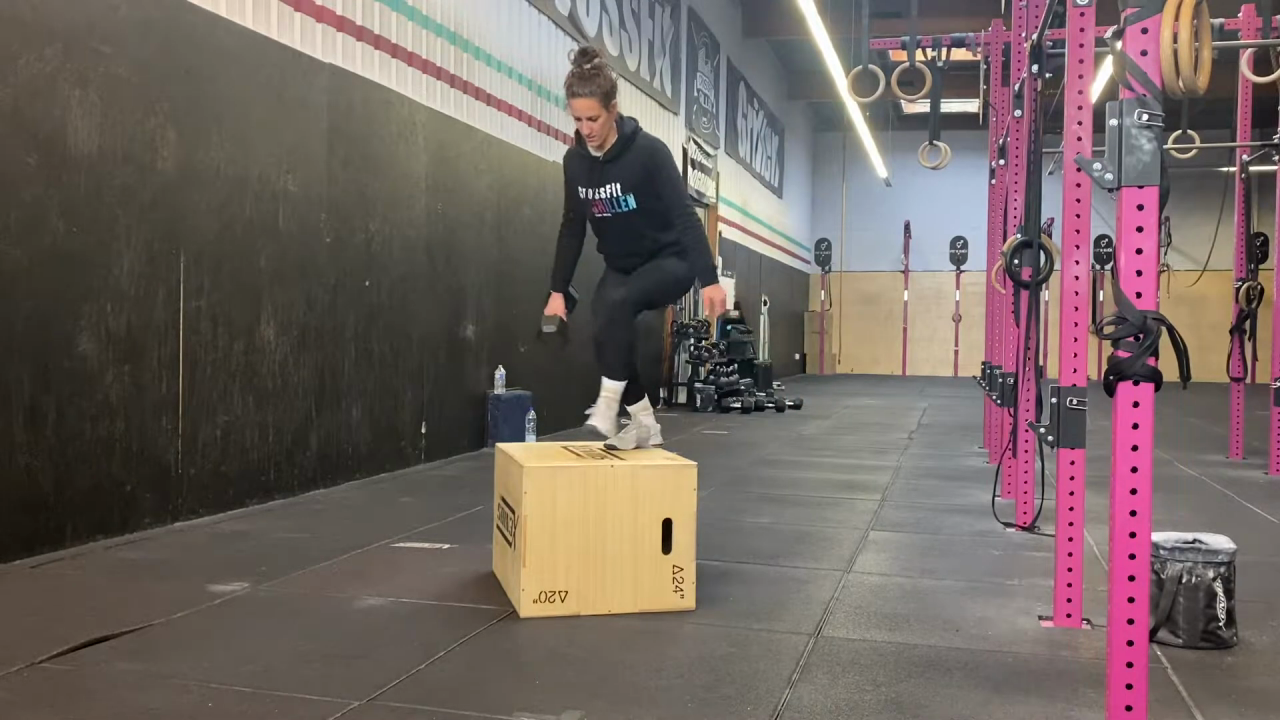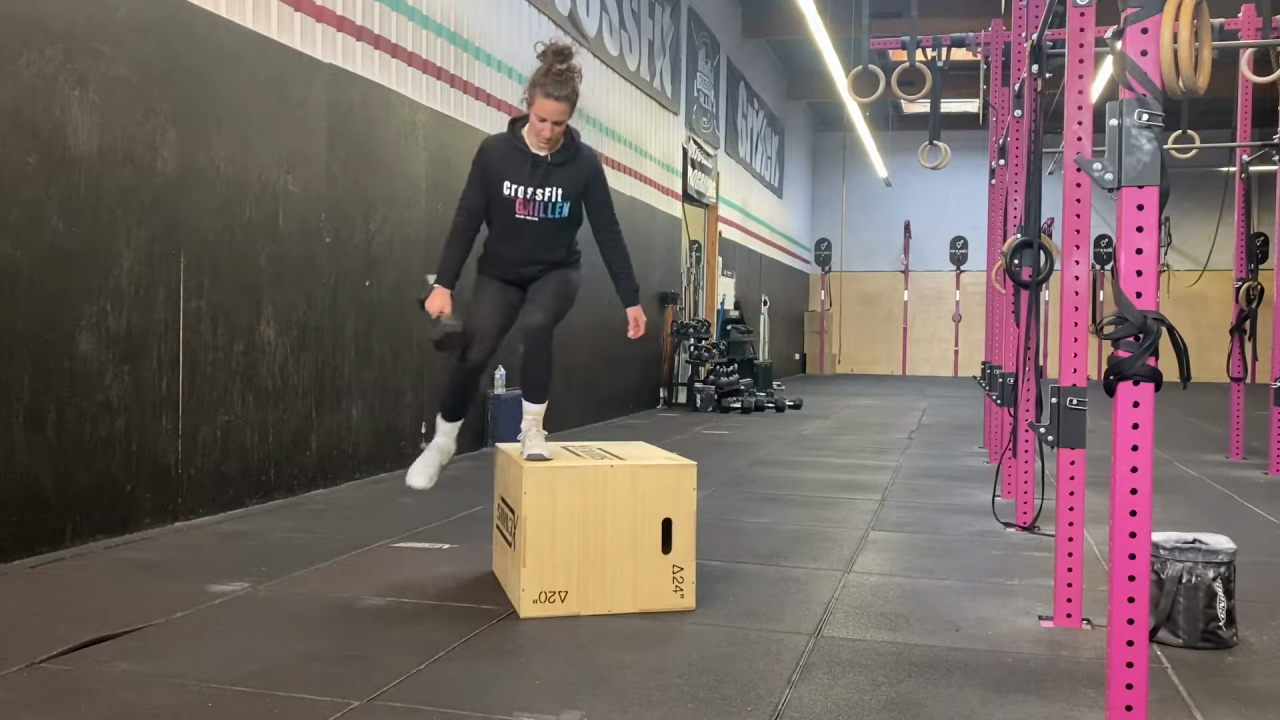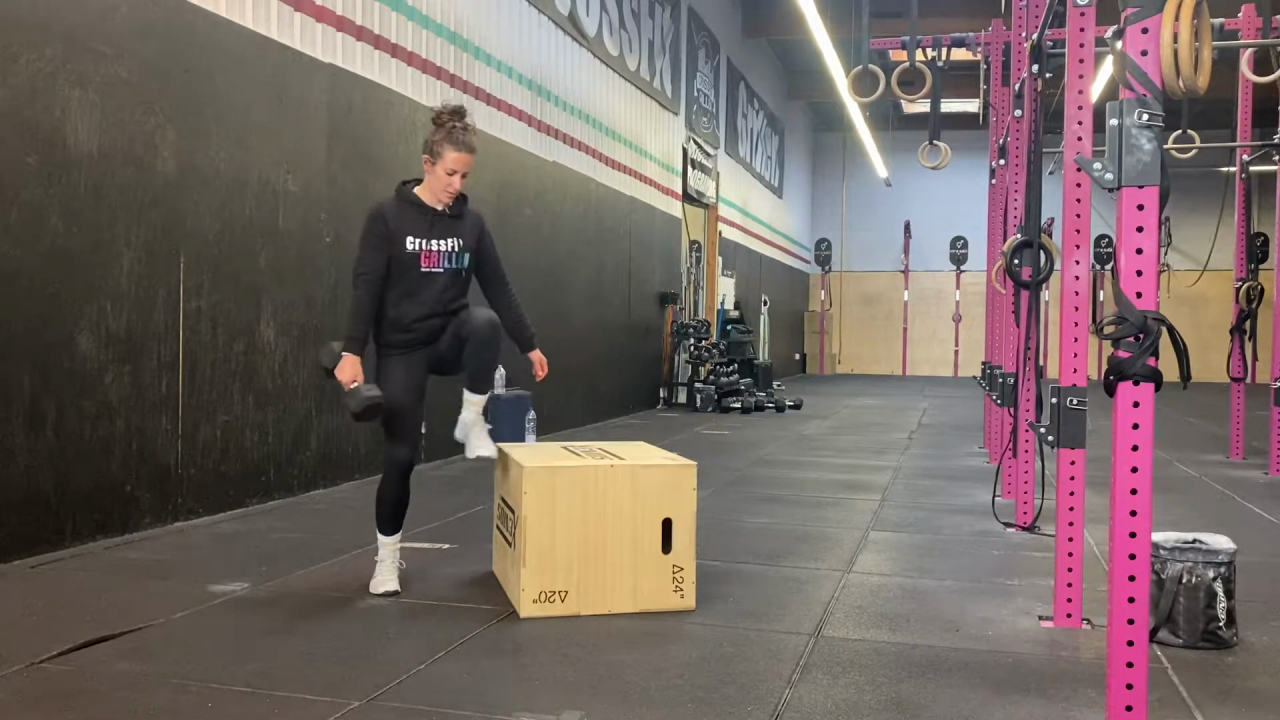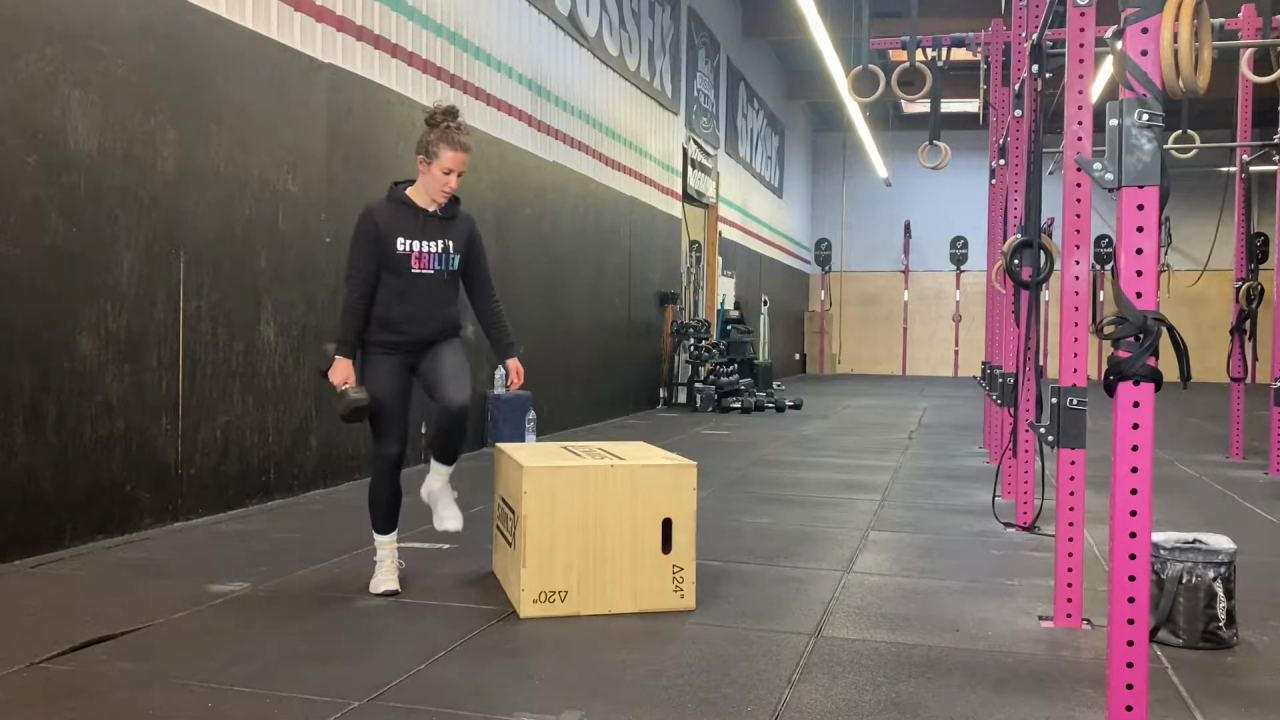
dt=0.7s
person 1, frame 1
left shoulder: (648, 152)
right shoulder: (575, 160)
left elbow: (684, 215)
right elbow: (572, 228)
left wrist: (709, 279)
right wrist: (557, 290)
left hip: (668, 261)
right hip: (619, 267)
left knee: (617, 304)
right knee: (605, 334)
left ankle: (607, 406)
right ankle: (644, 423)
person 1, frame 2
left shoulder: (583, 163)
right shoulder: (495, 152)
left elbow: (608, 234)
right elbow: (467, 221)
left wrist: (631, 299)
right wrist: (444, 284)
left hip: (555, 273)
right hip: (499, 276)
left knee: (534, 329)
right knee: (473, 356)
left ankle: (532, 431)
right ankle: (443, 439)
person 1, frame 3
left shoulder: (471, 222)
right shoulder: (387, 216)
left elbow: (498, 288)
right elbow: (366, 288)
left wrist: (529, 344)
right wrist: (352, 352)
left hip: (451, 334)
right hip: (401, 348)
left knee: (483, 321)
right knee: (400, 455)
left ankle: (473, 422)
right ankle: (387, 558)
person 1, frame 4
left shoulder: (463, 224)
right shoulder: (379, 217)
left elbow: (483, 293)
right elbow: (357, 291)
left wrist: (508, 352)
right wrist: (345, 354)
left hip: (441, 343)
right hip: (385, 349)
left knee: (459, 402)
right knee: (389, 452)
left ankle: (438, 481)
right ankle: (386, 558)
